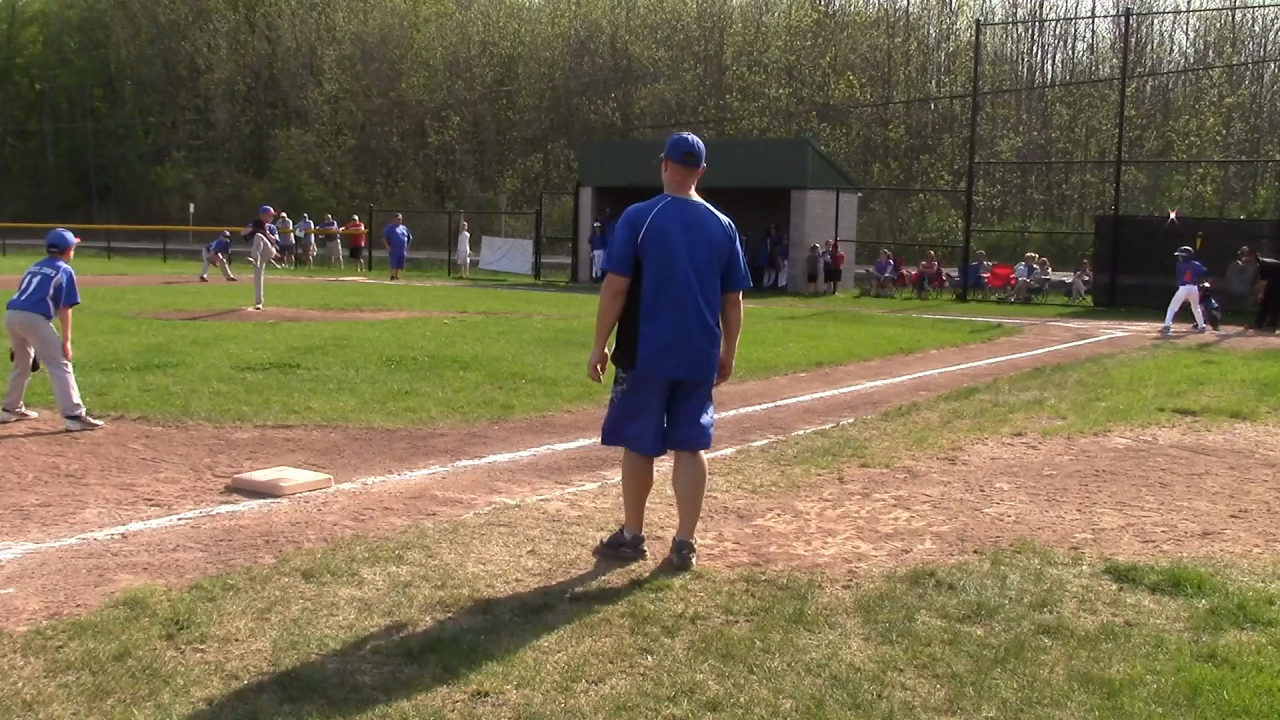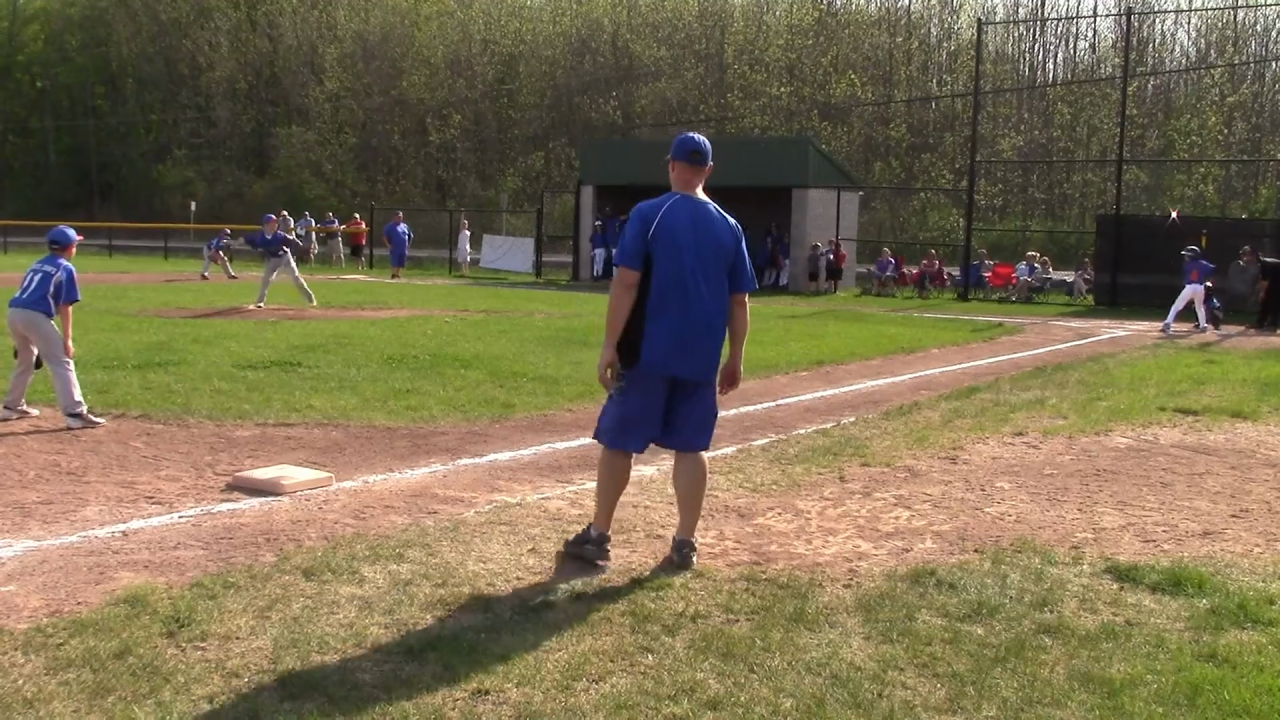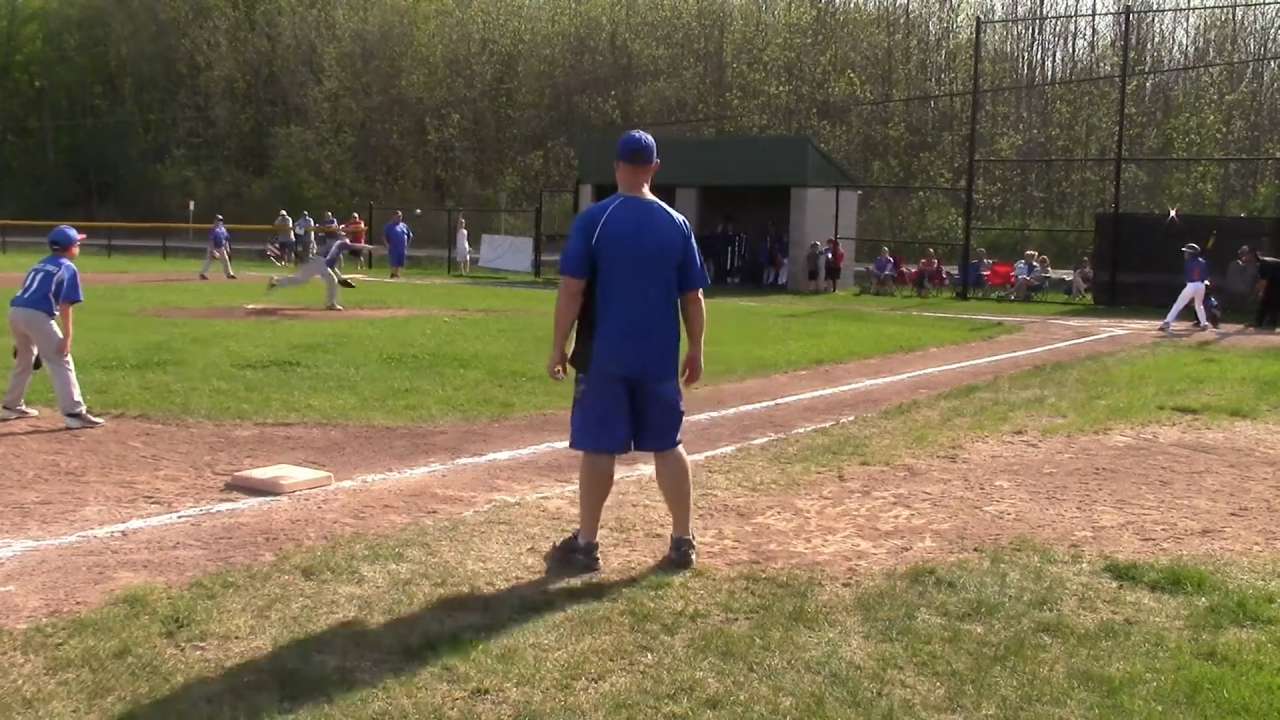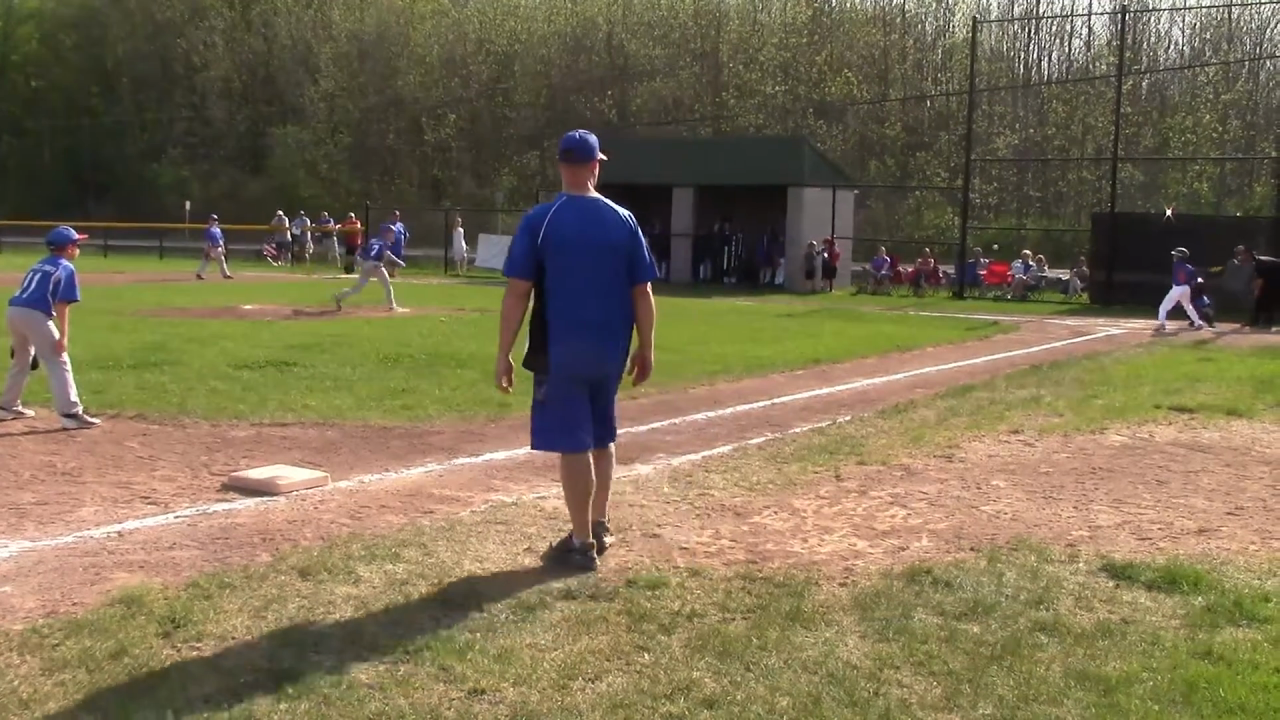
dt=0.5s
person 1, frame 1
left shoulder: (639, 217)
right shoulder: (722, 226)
left elbow: (615, 288)
right elbow: (733, 300)
left wrist: (600, 345)
right wrist: (728, 351)
left hip: (644, 353)
right hip: (699, 357)
left knee: (637, 445)
right knee: (690, 447)
left ankle: (632, 536)
right ankle: (684, 543)
person 1, frame 2
left shoulder: (649, 214)
right shoulder: (729, 226)
left elbow: (626, 284)
right elbow: (738, 302)
left wrist: (609, 347)
right wrist: (735, 358)
left hip: (646, 353)
right hip: (701, 357)
left knee: (618, 442)
right knee: (690, 448)
left ankle: (597, 535)
right ankle: (685, 542)
person 1, frame 3
left shoulder: (594, 218)
right shoulder: (677, 224)
left elbow: (572, 290)
right elbow: (693, 297)
left wrist: (558, 346)
right wrist: (695, 350)
left hip: (603, 355)
right hip: (659, 357)
left knee: (599, 447)
right knee: (667, 445)
left ankle: (586, 543)
right ankle: (683, 540)
person 1, frame 4
left shoulder: (539, 220)
right shoulder: (623, 220)
left elbow: (518, 293)
right elbow: (642, 292)
left wrist: (503, 353)
right wrist: (645, 348)
left hip: (560, 353)
right hip: (610, 352)
left knee: (572, 445)
right knee: (602, 438)
left ankle: (582, 542)
right ankle: (599, 525)
person 2, frame 1
left shoulder: (35, 267)
right shoulder: (64, 271)
right elbow: (64, 309)
left wrist: (23, 337)
right wrist: (66, 341)
left hip: (12, 315)
right hip: (33, 318)
left knee: (22, 362)
right knee: (60, 365)
left ankle: (10, 409)
right ankle: (74, 416)
person 2, frame 2
left shoulder: (38, 265)
right shoulder: (65, 269)
right elbow: (65, 307)
left wrist: (24, 333)
right wrist: (67, 339)
left hip: (14, 313)
right hip: (35, 317)
left knee: (25, 360)
right knee: (62, 363)
left ankle: (12, 407)
right ankle: (75, 414)
person 2, frame 3
left shoulder: (40, 264)
right shoulder: (67, 268)
right elbow: (65, 305)
right wrist: (67, 336)
left hip: (15, 311)
right hip: (36, 315)
left knee: (24, 360)
right knee: (61, 363)
left ankle: (11, 406)
right ankle: (75, 413)
person 2, frame 4
left shoulder: (40, 265)
right shoulder: (66, 268)
right elbow: (61, 304)
left wrist: (21, 334)
right wrist: (63, 335)
right hip: (35, 315)
left knee: (22, 360)
right knee: (59, 363)
right ankle: (71, 414)
